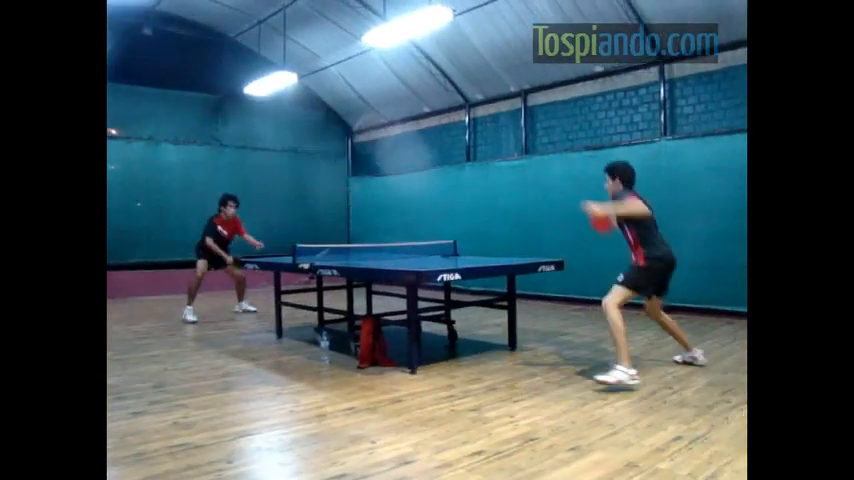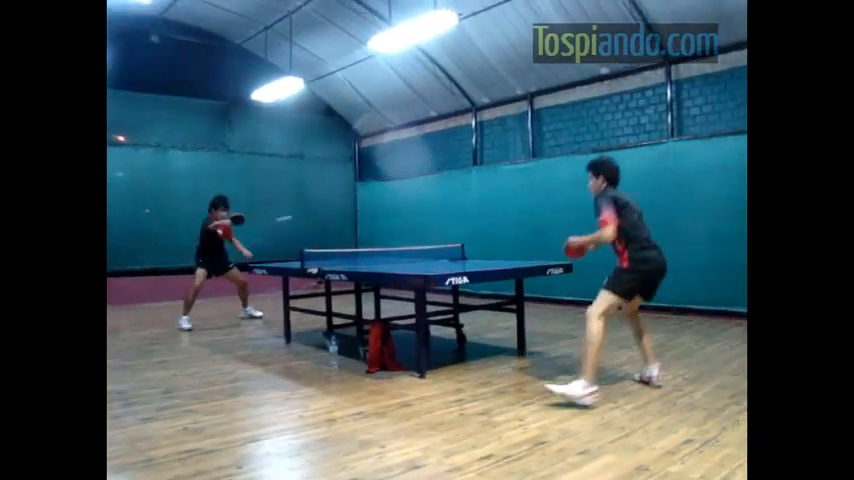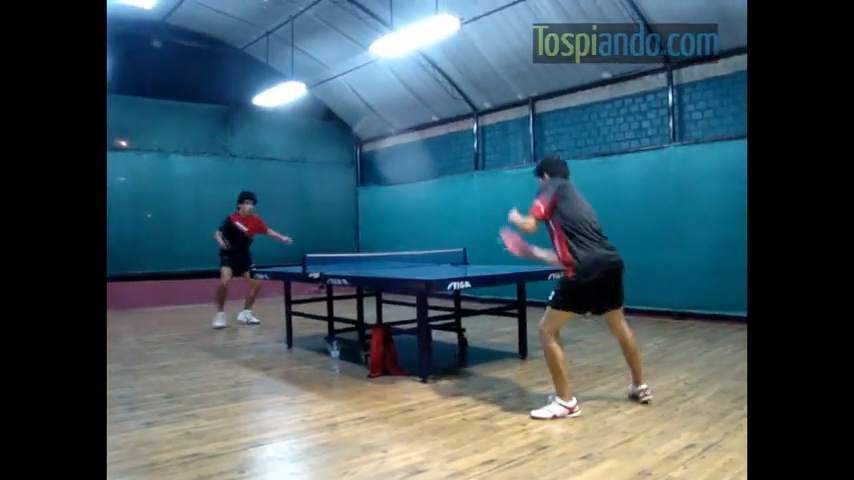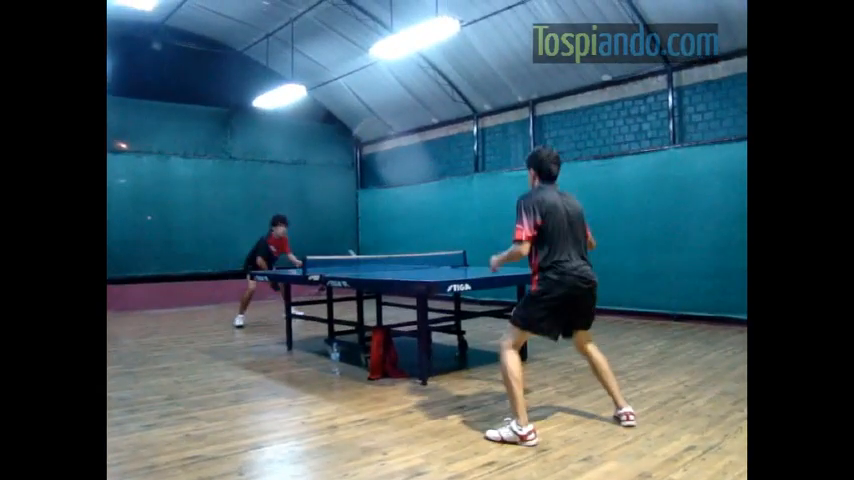
dt=0.4s
person 1, frame 1
left shoulder: (624, 197)
right shoulder: (628, 199)
left elbow: (643, 211)
left wrist: (604, 209)
right wrist: (611, 216)
left hip: (649, 261)
right hip: (661, 259)
left knee: (610, 303)
right knee: (653, 310)
left ankle: (625, 369)
right ankle: (691, 353)
person 1, frame 2
left shoulder: (606, 199)
right shoulder: (620, 198)
left elbow: (608, 235)
left wrist: (580, 241)
right wrist: (592, 243)
left hip: (637, 265)
right hip: (655, 262)
left knee: (595, 313)
right knee: (629, 312)
left ankle: (586, 385)
right ankle: (650, 369)
person 1, frame 3
left shoulder: (552, 188)
right shoulder: (574, 196)
left elbow: (529, 225)
left wrist: (514, 218)
right wrist: (536, 252)
left hip: (585, 269)
right hip: (610, 262)
left knee: (547, 331)
right knee: (618, 326)
left ankle: (565, 401)
right ankle: (639, 387)
person 1, frame 4
left shoulder: (529, 200)
right shoulder: (573, 202)
left elbow: (522, 249)
right elbow: (590, 243)
left wrist: (498, 260)
left hip: (552, 285)
right hip: (585, 281)
left knee: (509, 345)
right knee: (586, 345)
left ankle: (522, 426)
right ankle: (623, 408)
person 2, frame 1
left shoulder: (235, 220)
right shoulder: (213, 221)
left elbow: (244, 235)
right elbow: (209, 242)
left wrist: (256, 243)
right wrist: (225, 256)
left hip: (223, 254)
right hip: (206, 252)
left knee: (241, 276)
right knee: (199, 275)
left ankle: (241, 304)
right ankle: (189, 309)
person 2, frame 2
left shoulder: (225, 223)
right shoulder: (209, 221)
left elbow: (232, 238)
right elbow: (210, 227)
left wrist: (244, 250)
right wrist: (223, 222)
left hip: (221, 259)
right hip: (205, 259)
left knee: (242, 281)
right knee: (197, 285)
left ankle: (246, 310)
right ankle: (184, 318)
person 2, frame 3
left shoulder: (255, 220)
right shoulder: (231, 218)
left elbow: (268, 231)
right elbow: (218, 233)
left wrist: (282, 237)
right wrist: (220, 241)
left hip: (244, 257)
right hip: (228, 256)
left knee: (256, 284)
right knee: (224, 283)
left ankle: (245, 313)
right ankle: (220, 314)
person 2, frame 4
left shoulder: (283, 239)
right shoulder: (265, 240)
left elbow: (288, 254)
right elbow: (259, 260)
left wrist: (296, 261)
left hip: (267, 266)
right hip: (253, 266)
right knee: (251, 288)
left ankle: (290, 310)
right ankle: (240, 316)
